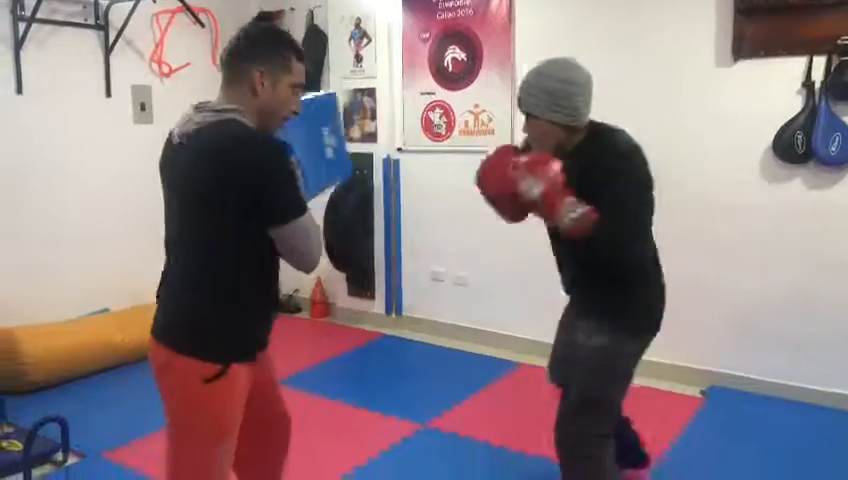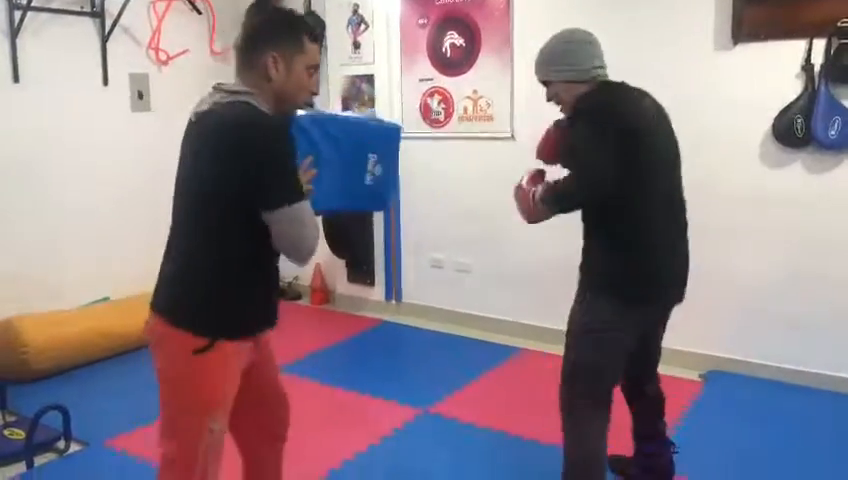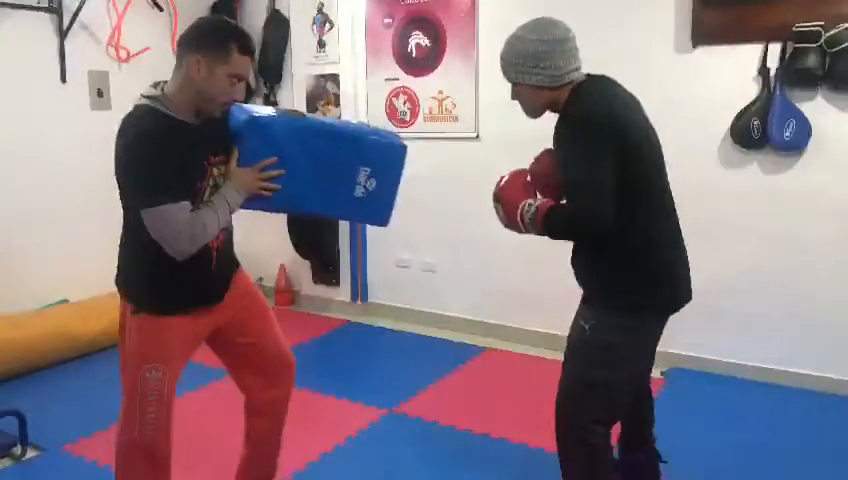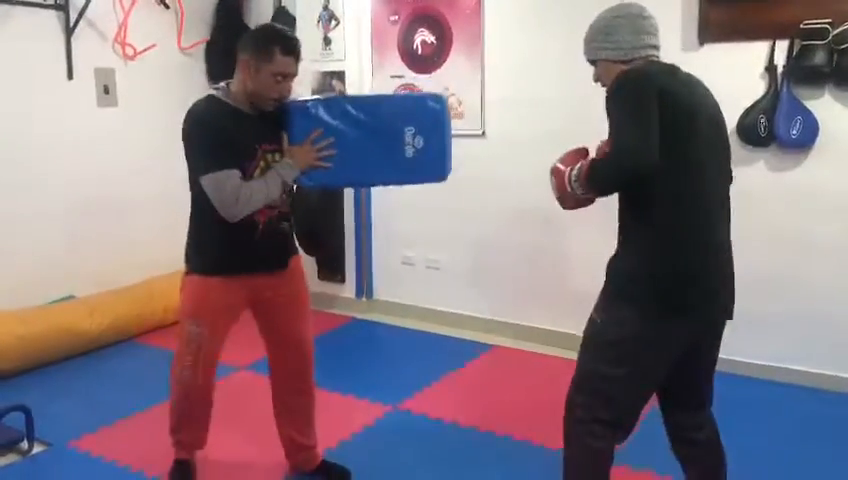
dt=0.7s
person 1, frame 1
left shoulder: (184, 139)
right shoulder: (258, 152)
right elbow: (306, 254)
right wrist: (287, 195)
left hip: (235, 340)
right hip: (201, 352)
left knee: (269, 437)
person 1, frame 2
left shoulder: (215, 119)
right shoulder: (261, 132)
right elbow: (301, 244)
left wrist: (286, 189)
right wrist: (298, 191)
left hip: (233, 324)
right hip: (198, 332)
left knee: (268, 424)
person 1, frame 3
left shoulder: (217, 117)
right shoulder: (144, 133)
right elbow: (179, 237)
right wrist: (235, 190)
left hip: (224, 283)
right hip: (160, 302)
left knee: (274, 372)
right knee: (147, 425)
person 1, frame 4
left shoulder: (280, 113)
right shoulder: (206, 119)
left elbow: (316, 170)
right elbow: (233, 202)
right wrist: (292, 165)
left hip: (279, 263)
right hip: (215, 269)
left knee: (296, 362)
right knee: (193, 374)
person 2, frame 1
left shoulder: (615, 153)
right shoulder: (535, 150)
left elbow: (622, 248)
right elbow: (517, 211)
left wrist: (554, 202)
right wrist: (511, 190)
left hip: (625, 305)
right hip: (587, 297)
left knee: (576, 429)
right knee: (570, 377)
person 2, frame 2
left shoulder: (594, 109)
right shoulder: (643, 105)
left elbow: (590, 185)
left wrist: (536, 196)
right wrist: (568, 151)
left hip: (619, 272)
right hip: (666, 267)
left knee: (584, 394)
right knee: (639, 372)
person 2, frame 3
left shoulder: (586, 121)
right shoulder: (602, 94)
left elbow: (591, 220)
left wrist: (527, 211)
right wrist: (561, 177)
left hip: (630, 285)
right hip: (651, 275)
left knee: (582, 411)
right knee: (629, 386)
person 2, frame 4
left shoulder: (636, 85)
right shoulder: (694, 90)
left elbow: (632, 163)
left wrist: (581, 176)
left hip: (652, 282)
right hip: (707, 282)
left knee: (593, 411)
right knee: (690, 410)
